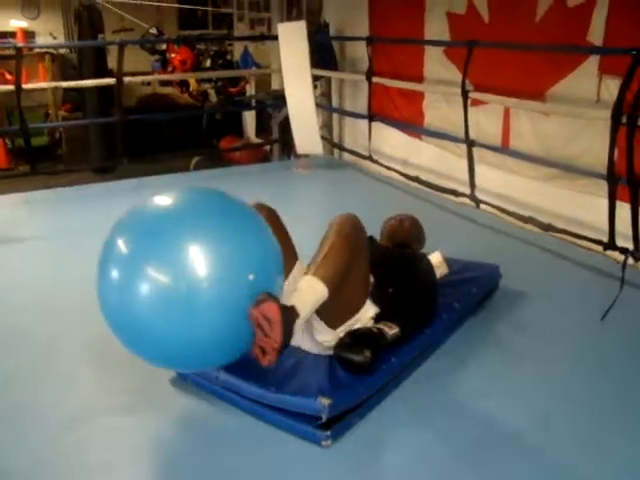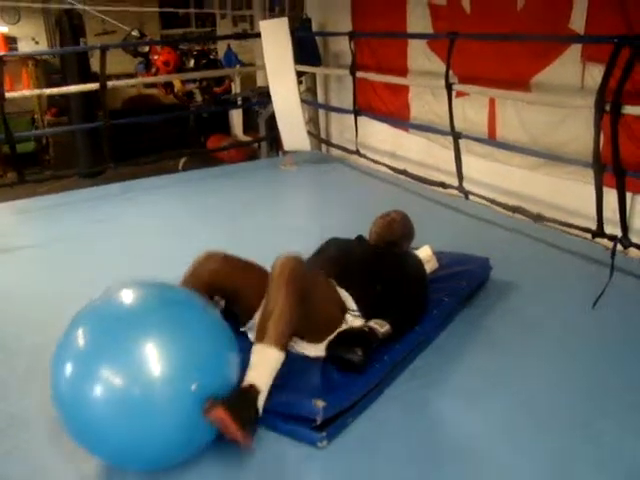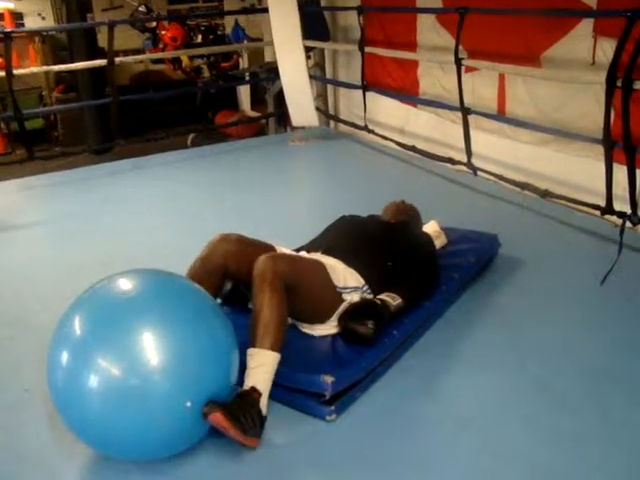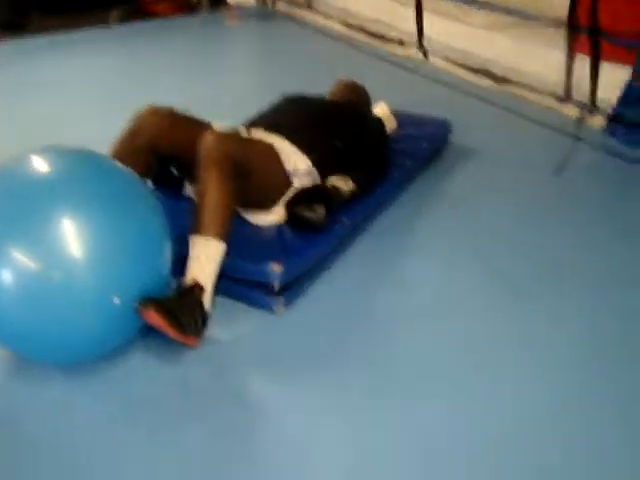
dt=1s
person 1, frame 1
left shoulder: (416, 264)
right shoulder: (366, 245)
left elbow: (422, 310)
left wrist: (380, 334)
left hip: (338, 322)
left knee: (346, 226)
right knee: (261, 214)
left ankle: (287, 317)
person 1, frame 2
left shoulder: (405, 263)
right shoulder: (339, 244)
left elbow: (410, 309)
left wrist: (372, 332)
right wrist: (230, 301)
left hip: (338, 320)
left knee: (288, 268)
right knee: (212, 265)
left ankle: (248, 401)
person 1, frame 3
left shoulder: (416, 241)
right shoulder: (350, 221)
left elbow: (422, 280)
left wrist: (384, 306)
right wrist: (243, 279)
left hip: (345, 280)
left knee: (271, 265)
right knee: (225, 247)
left ankle: (254, 403)
person 1, frame 4
left shoulder: (363, 123)
right shoulder: (297, 103)
left elbow: (373, 164)
right elbow: (250, 130)
left wrist: (333, 191)
left hip: (292, 163)
right hip: (240, 153)
left knee: (217, 144)
right knee: (154, 120)
left ankle: (195, 299)
